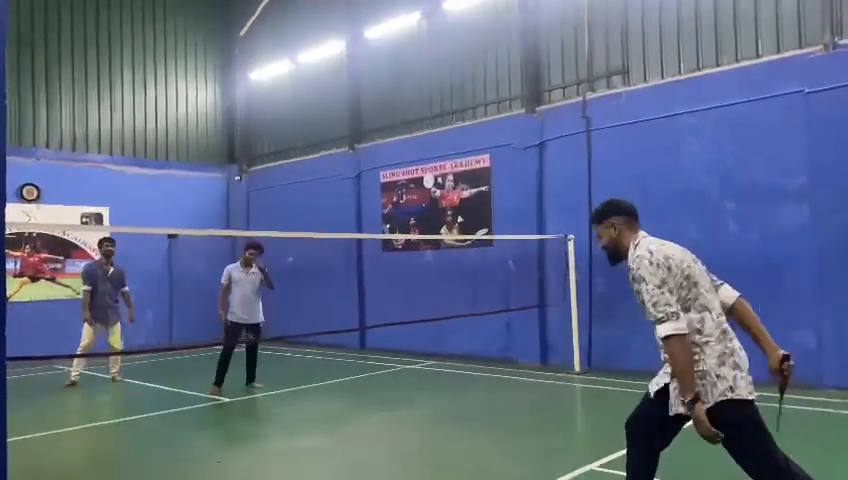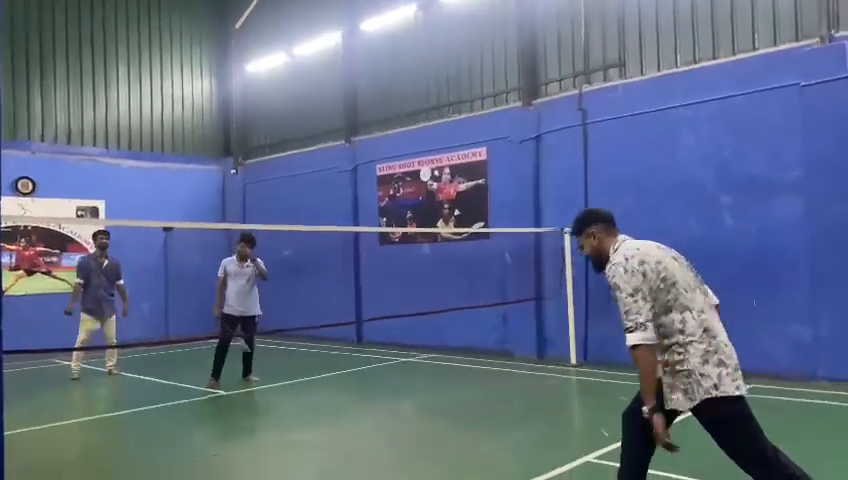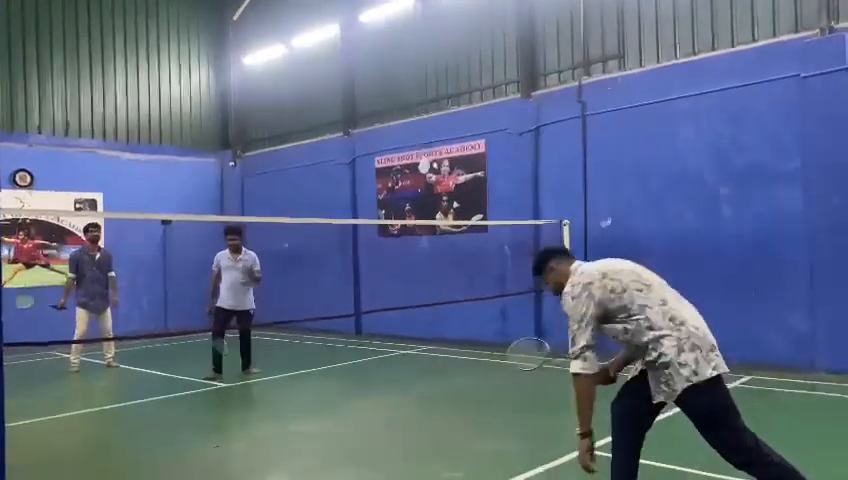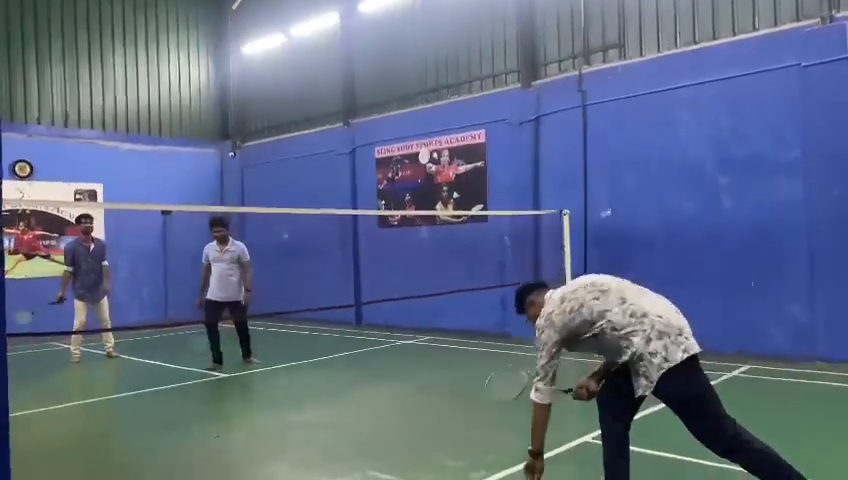
dt=0.2s
person 1, frame 1
left shoulder: (643, 259)
right shoulder: (664, 251)
left elbow: (672, 331)
right elbow: (730, 298)
left wrist: (691, 401)
right wrist: (771, 350)
left hip: (713, 373)
right hip: (693, 370)
right knee: (640, 430)
person 1, frame 2
left shoulder: (621, 264)
right shoulder: (648, 250)
left elbow: (640, 339)
right elbow: (710, 303)
left wrist: (653, 411)
left hip: (703, 372)
right knee: (635, 428)
person 1, frame 3
left shoulder: (577, 289)
right shoulder: (603, 271)
left elbow: (583, 366)
left wrist: (585, 436)
right wrist: (616, 366)
left hip: (687, 359)
left knee: (741, 450)
right knee: (625, 414)
person 1, frame 4
left shoulder: (550, 318)
right shoulder: (577, 292)
left elbow: (543, 390)
left wrist: (536, 453)
right wrist: (597, 378)
left hip: (661, 348)
right hip: (665, 334)
left knee: (724, 437)
right knee: (611, 405)
person 2, frame 1
left shoulder: (261, 270)
right shoulder: (230, 269)
left elbow: (271, 286)
right elbow: (223, 292)
left wrist: (262, 270)
right wrist: (222, 311)
left hip: (254, 319)
right hip: (234, 318)
left knee: (252, 350)
right knee: (227, 350)
left ankle: (251, 380)
right ankle: (217, 384)
person 2, frame 2
left shoulder: (257, 263)
right shoulder: (226, 263)
left elbow: (265, 277)
right elbow: (220, 286)
left wrist: (253, 260)
right wrist: (218, 307)
left hip: (250, 311)
right hip: (230, 311)
left knee: (249, 343)
right knee: (223, 342)
left ankle: (247, 373)
right ankle: (214, 378)
person 2, frame 3
left shoulder: (251, 256)
right shoulder: (219, 256)
left elbow: (258, 278)
right elbow: (215, 279)
left wrist: (253, 278)
right wrist: (211, 301)
left hip: (245, 305)
right hip: (223, 304)
left knee: (245, 335)
right knee: (217, 335)
left ankle: (247, 366)
right ankle: (217, 371)
person 2, frame 4
left shoulder: (239, 247)
right shoulder: (208, 249)
left elbow: (247, 270)
right elbow: (205, 272)
left wrist: (247, 291)
right wrist: (201, 294)
left hip: (235, 296)
right hip: (213, 296)
left knee: (241, 325)
right knee: (211, 326)
left ankle: (247, 356)
right ankle: (217, 361)
person 3, frame 1
left shoulder: (119, 271)
right shoulder: (90, 268)
left elbow: (125, 291)
right elbow: (86, 291)
left wrist: (131, 309)
right wrist: (86, 311)
left hip: (113, 315)
right hip: (94, 315)
left knee: (116, 346)
right knee: (85, 345)
left ankle: (114, 373)
right ankle: (74, 376)
person 3, frame 2
left shoulder: (114, 263)
right shoulder: (84, 261)
left elbow: (120, 285)
right elbow: (79, 284)
left wrist: (125, 303)
right wrist: (72, 303)
left hip: (108, 308)
right hip: (89, 308)
left knee: (111, 339)
right knee: (83, 339)
left ankle: (111, 367)
right ankle: (75, 369)
person 3, frame 3
left shoulder: (107, 255)
right shoulder: (76, 255)
left elbow: (111, 276)
right elbow: (71, 278)
left wrist: (114, 294)
right wrist: (64, 298)
left hip: (103, 301)
right hip: (84, 301)
left knee: (108, 331)
right knee: (80, 332)
left ankle: (109, 359)
right ankle: (75, 362)
person 3, frame 4
left shoulder: (100, 245)
right shoulder: (71, 247)
left elbow: (105, 265)
right elbow: (68, 271)
left wrist: (107, 282)
right wrist: (62, 291)
left hip: (99, 290)
right hip: (81, 292)
left knee: (106, 320)
right knee: (79, 323)
left ankle: (109, 349)
right ankle: (75, 353)
